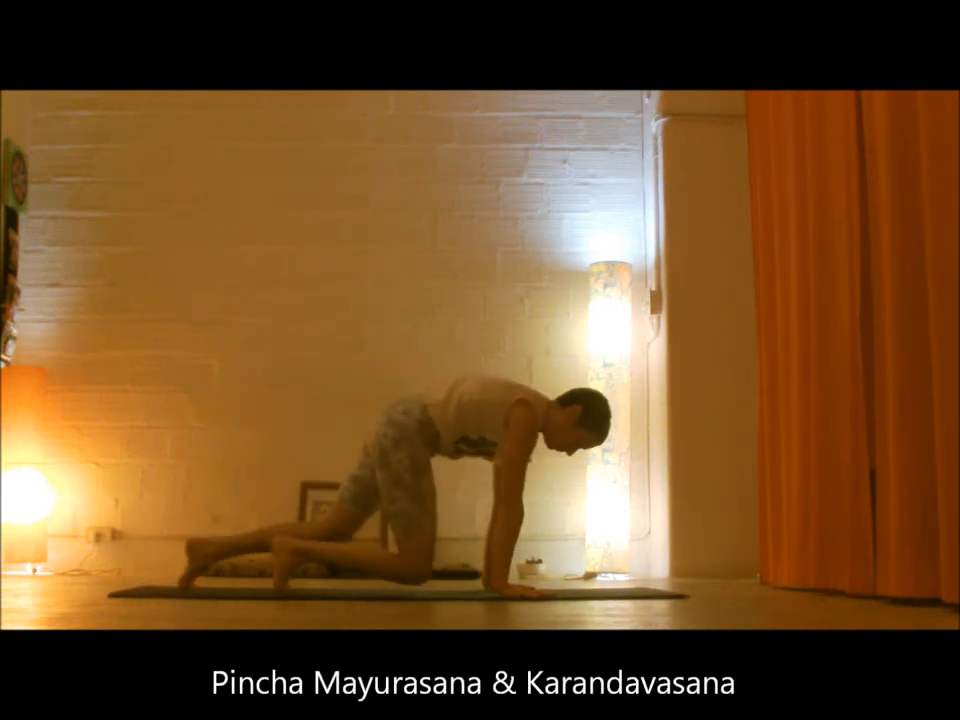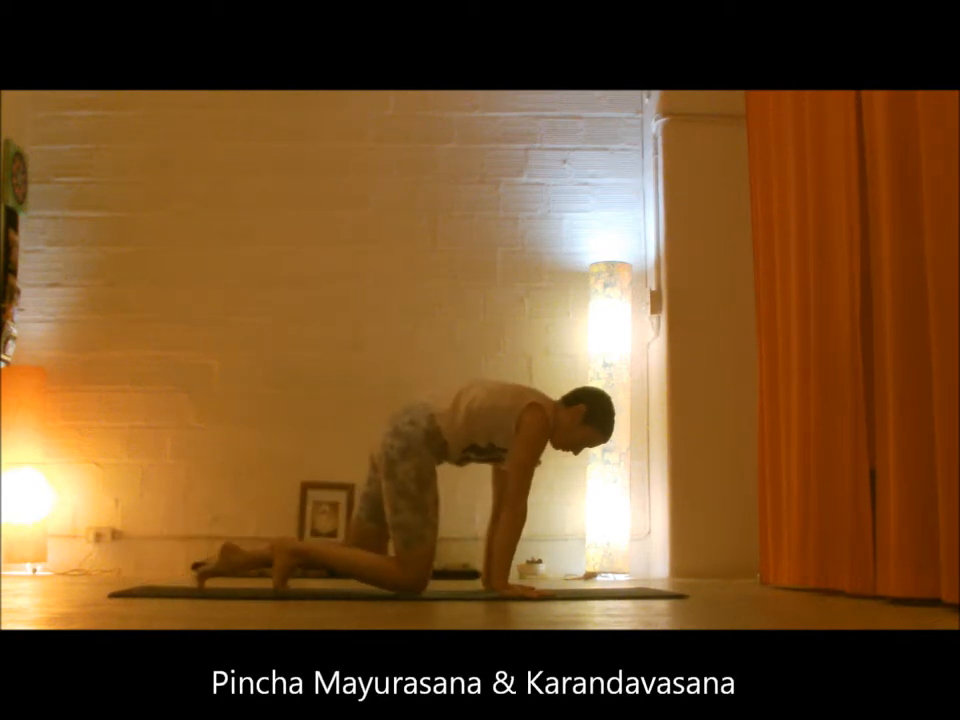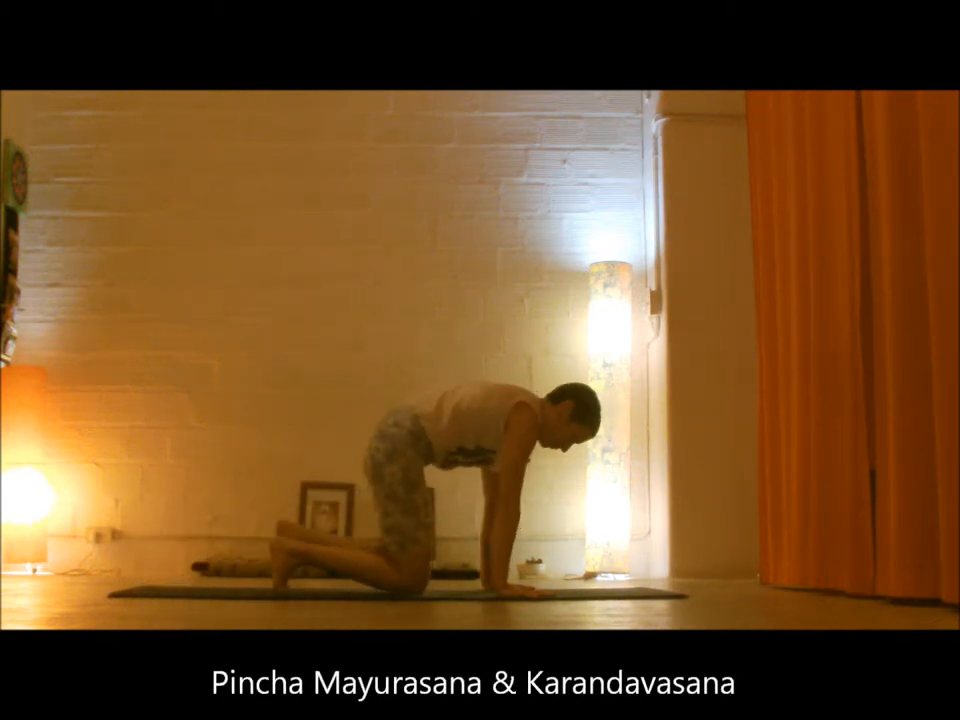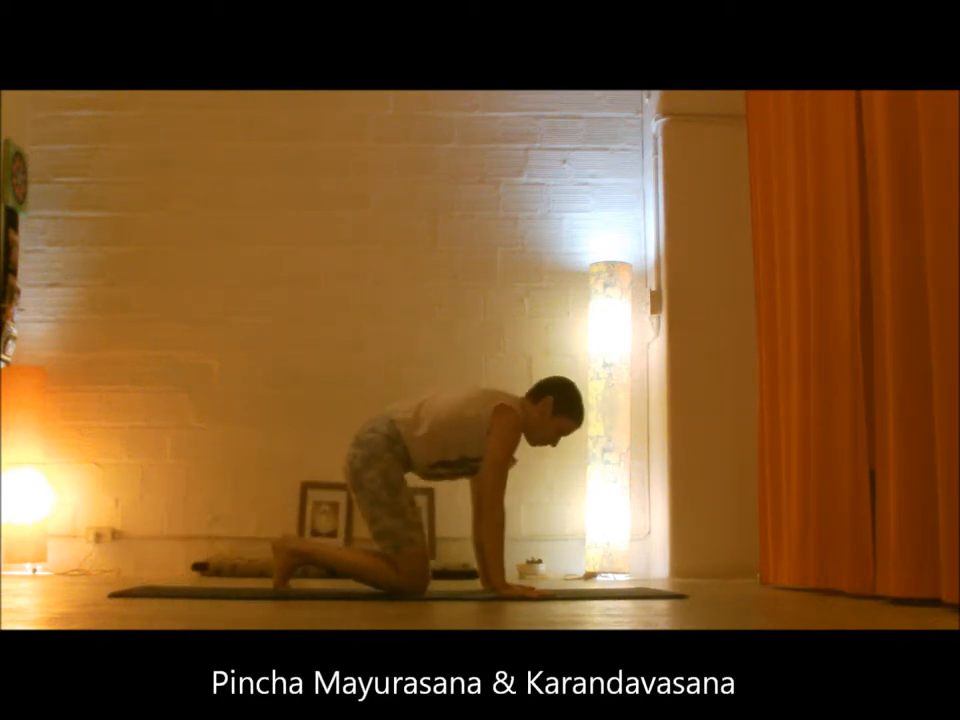
dt=0.3s
person 1, frame 1
left shoulder: (514, 420)
right shoulder: (529, 415)
left elbow: (502, 505)
right elbow: (511, 505)
left wrist: (490, 576)
right wrist: (501, 581)
left hip: (401, 427)
right hip: (408, 434)
left knee: (329, 531)
right knee: (415, 567)
left ankle: (211, 550)
right ankle: (296, 550)
person 1, frame 2
left shoulder: (516, 421)
right shoulder: (539, 418)
left elbow: (501, 507)
right elbow: (514, 507)
left wrist: (490, 577)
right wrist: (500, 582)
left hip: (406, 433)
right hip: (416, 445)
left knee: (359, 553)
right knee: (411, 579)
left ankle: (243, 558)
right ankle: (297, 550)
person 1, frame 3
left shoulder: (504, 423)
right shoulder: (527, 416)
left elbow: (493, 506)
right elbow: (508, 505)
left wrist: (489, 577)
right wrist: (501, 582)
left hip: (393, 440)
right hip: (399, 447)
left knee: (406, 561)
right knee: (411, 580)
left ankle: (298, 537)
right ankle: (295, 551)
person 1, frame 4
left shoulder: (489, 424)
right shoulder: (509, 418)
left elbow: (481, 509)
right elbow: (491, 506)
left wrist: (488, 578)
right wrist: (499, 583)
left hip: (376, 448)
right hip: (379, 453)
left knee: (408, 567)
right knee: (412, 581)
left ankle: (300, 549)
right ankle: (298, 552)
